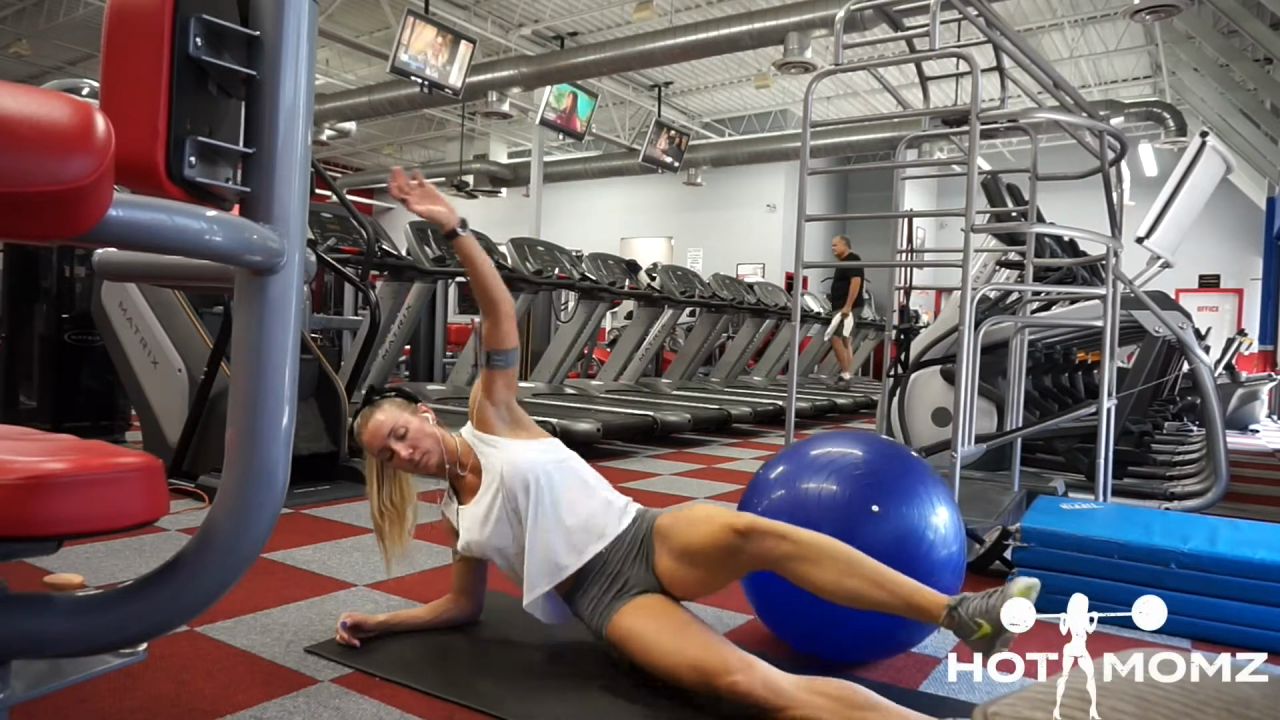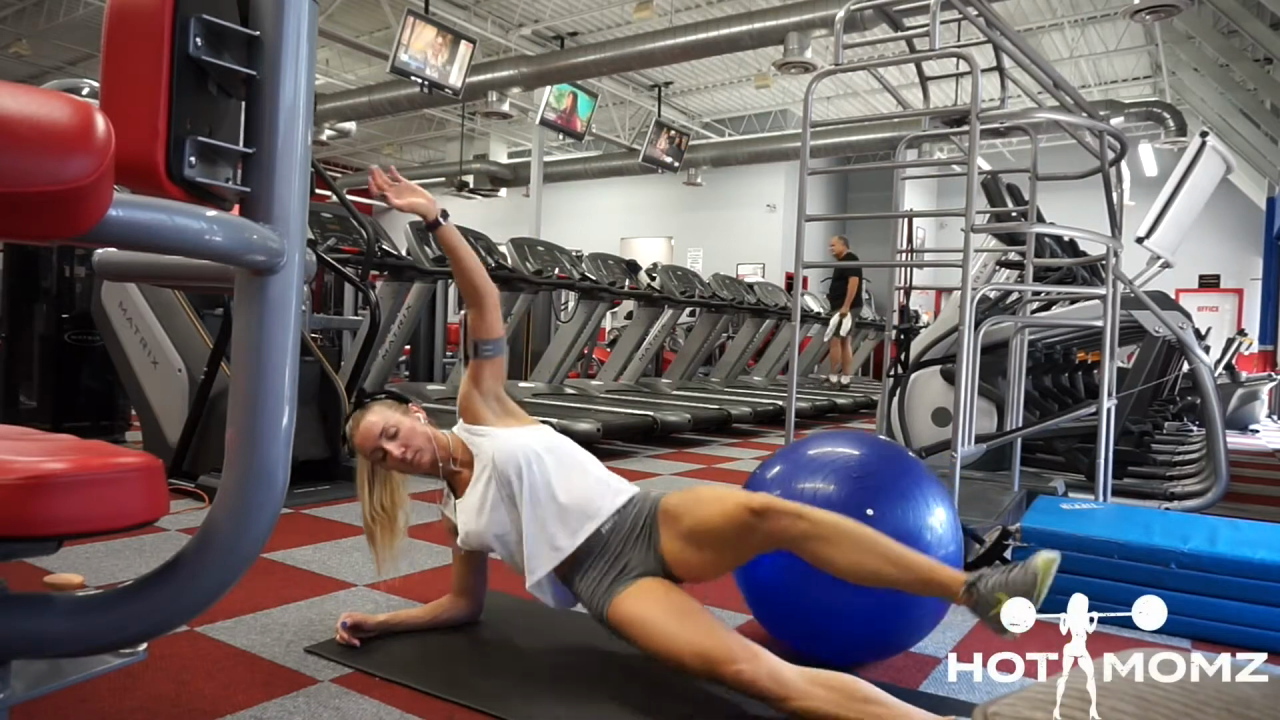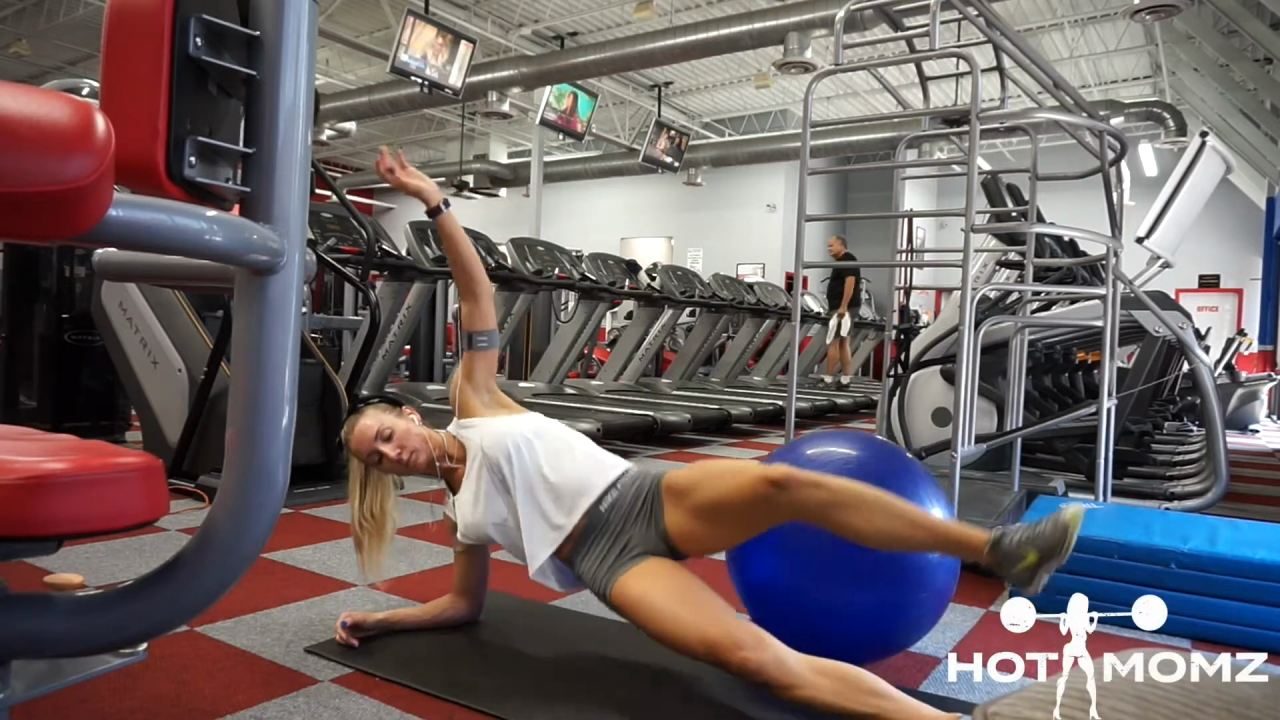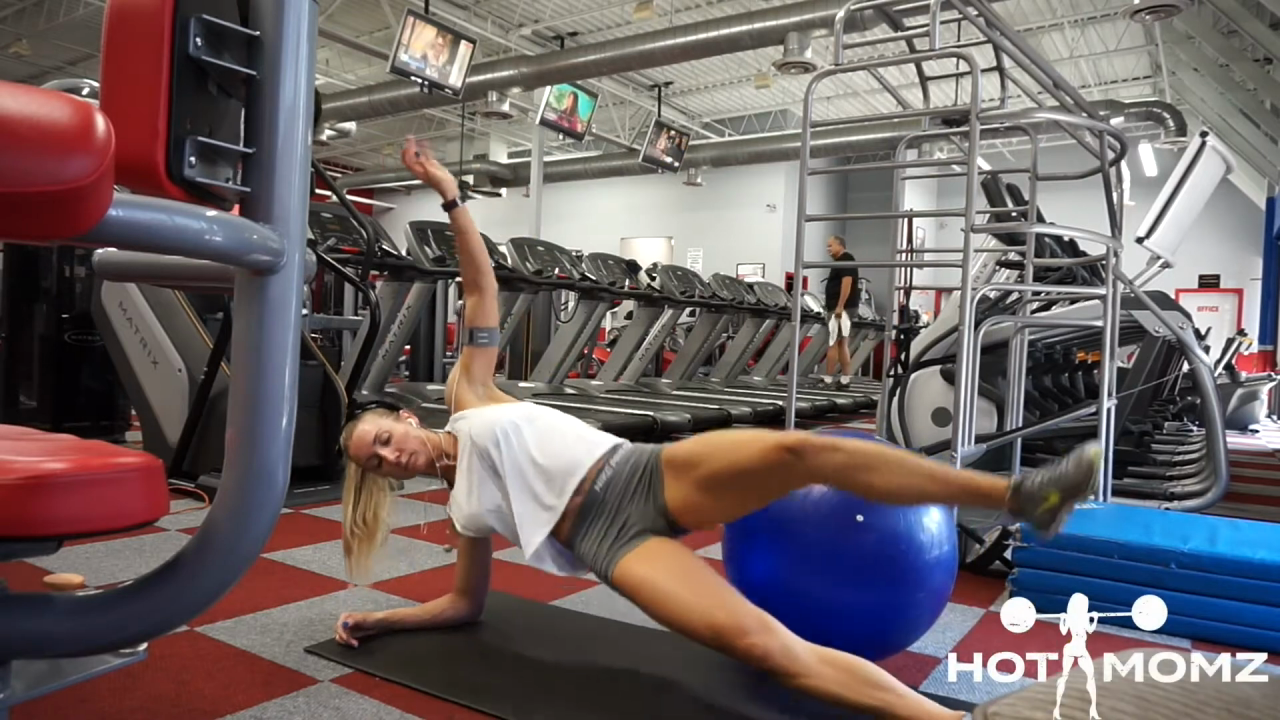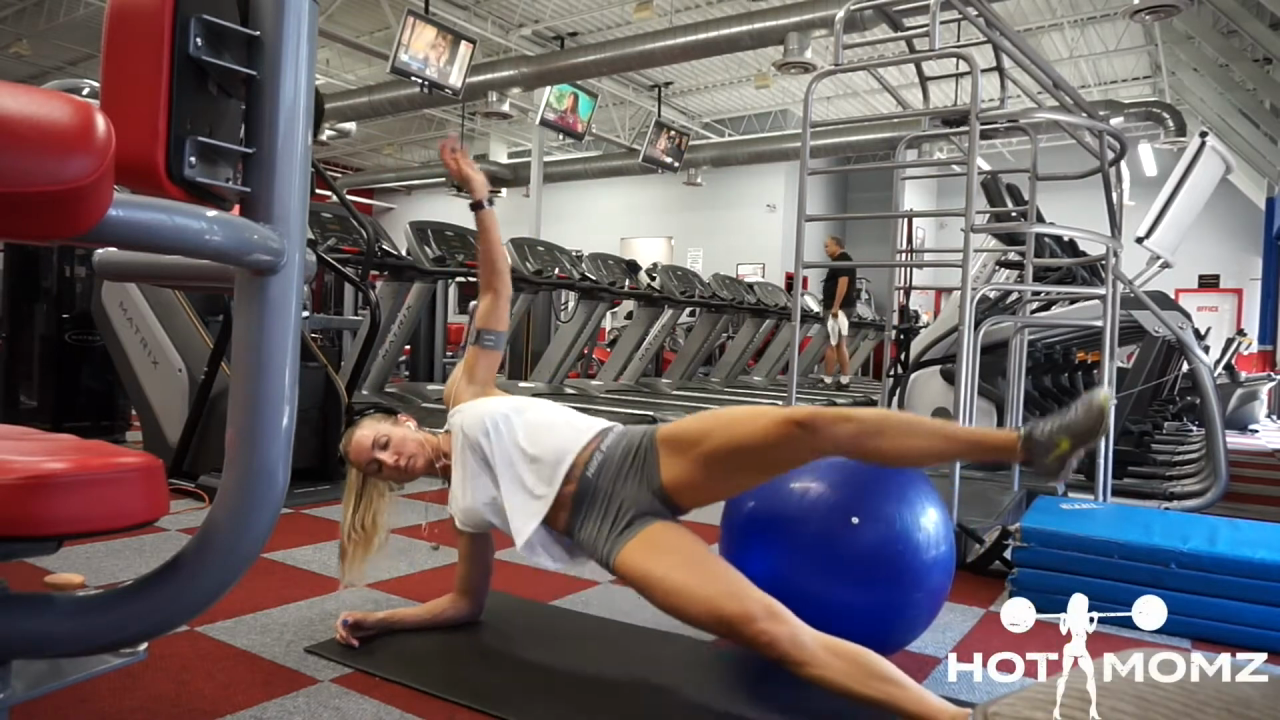
dt=0.1s
person 1, frame 1
left shoulder: (490, 416)
right shoulder: (459, 515)
left elbow: (503, 312)
right elbow: (462, 606)
left wrist: (452, 226)
right wrist: (376, 622)
left hip: (646, 538)
right hip: (609, 598)
left knee: (749, 531)
left ankle: (960, 613)
person 1, frame 2
left shoulder: (479, 405)
right shoulder: (459, 513)
left elbow: (485, 302)
right elbow: (463, 604)
left wrist: (432, 215)
right wrist: (378, 621)
left hip: (648, 519)
right hip: (611, 577)
left knee: (766, 513)
left ankle: (975, 590)
person 1, frame 3
left shoulder: (470, 399)
right shoulder: (461, 510)
left elbow: (477, 294)
right elbow: (464, 604)
left wrist: (433, 202)
right wrist: (378, 620)
left hip: (648, 497)
right hip: (614, 559)
left knee: (781, 483)
right knee: (755, 656)
left ankle: (996, 549)
person 1, frame 4
left shoulder: (465, 393)
right shoulder: (464, 505)
left elbow: (481, 292)
right elbow: (466, 604)
left wrist: (452, 196)
right wrist: (378, 621)
left hip: (648, 476)
right hip: (615, 537)
left knee: (802, 451)
right knee: (763, 644)
left ankle: (1016, 495)
person 1, frame 5
left shoulder: (465, 392)
right shoulder: (464, 500)
left elbow: (497, 290)
right elbow: (467, 602)
left wrist: (476, 196)
right wrist: (378, 620)
left hip: (644, 459)
right hip: (613, 524)
left knee: (810, 424)
right knee: (768, 629)
left ankle: (1026, 444)
